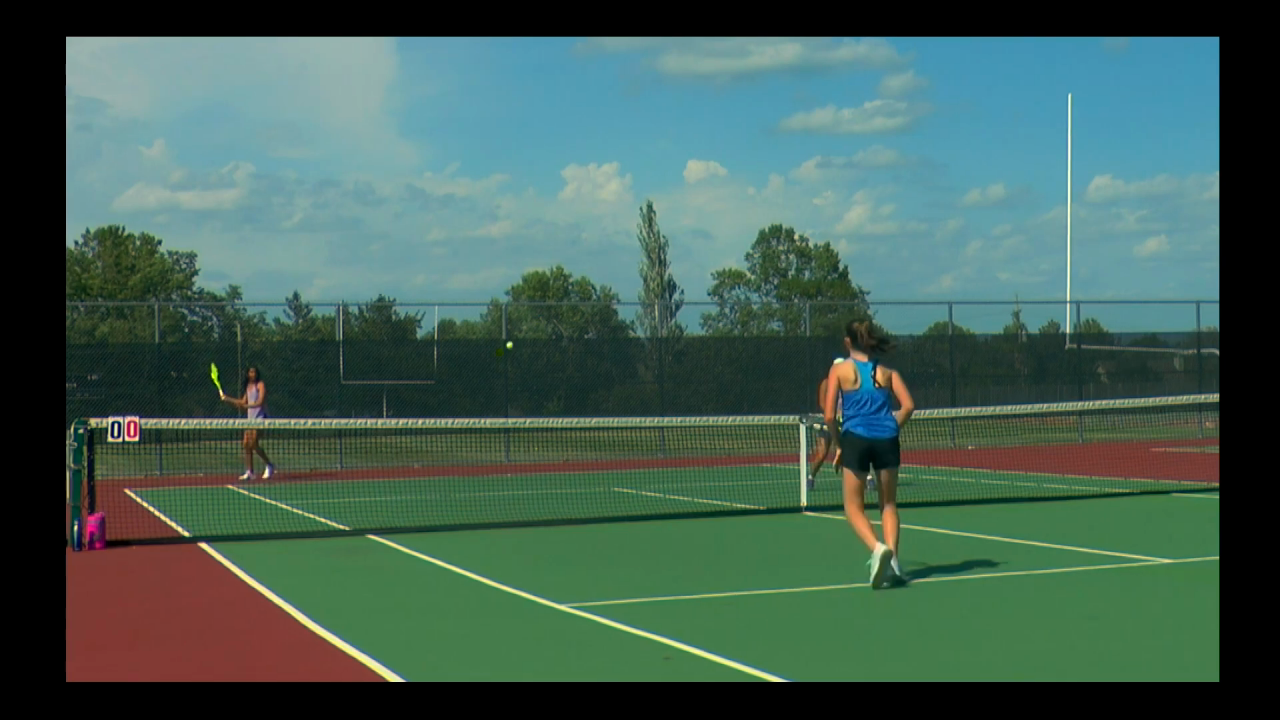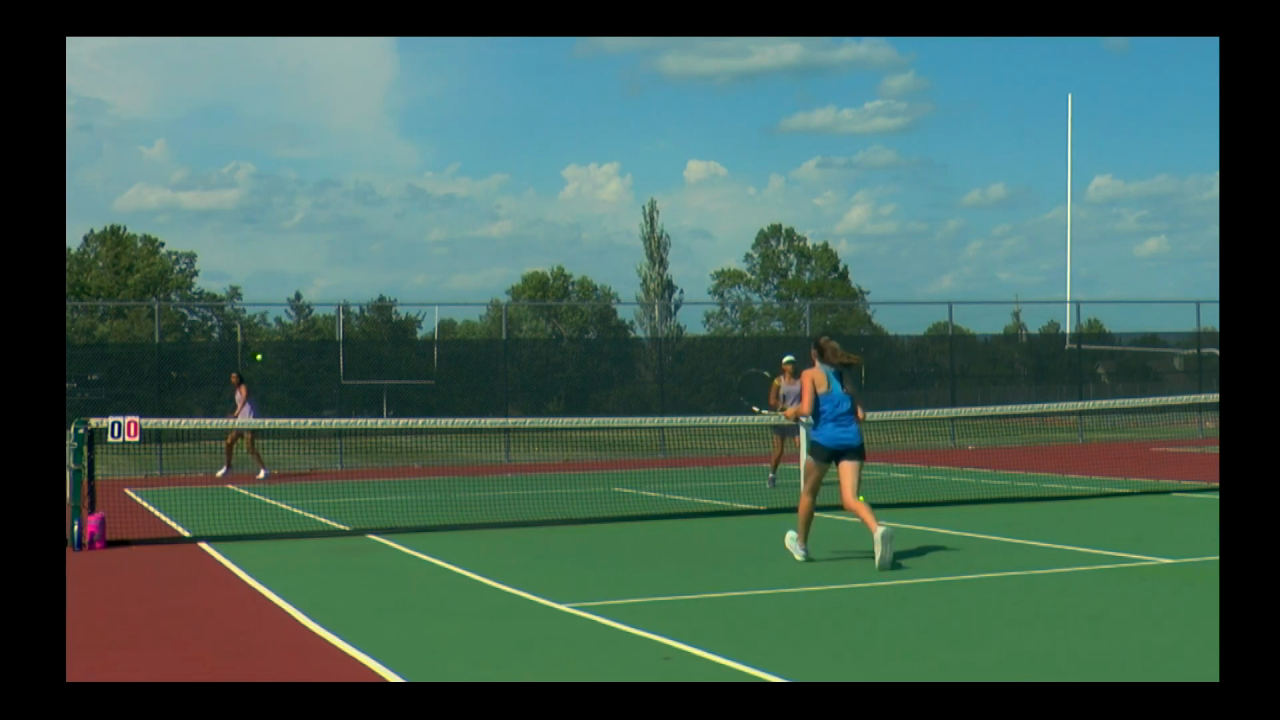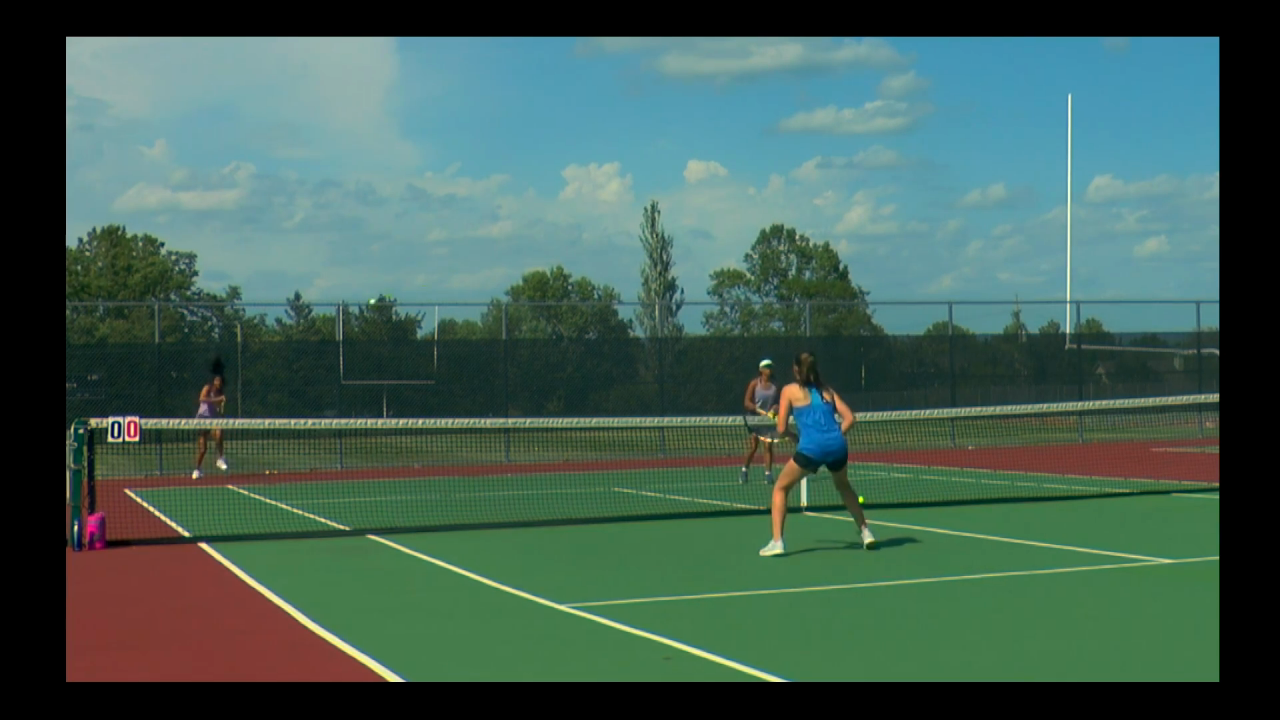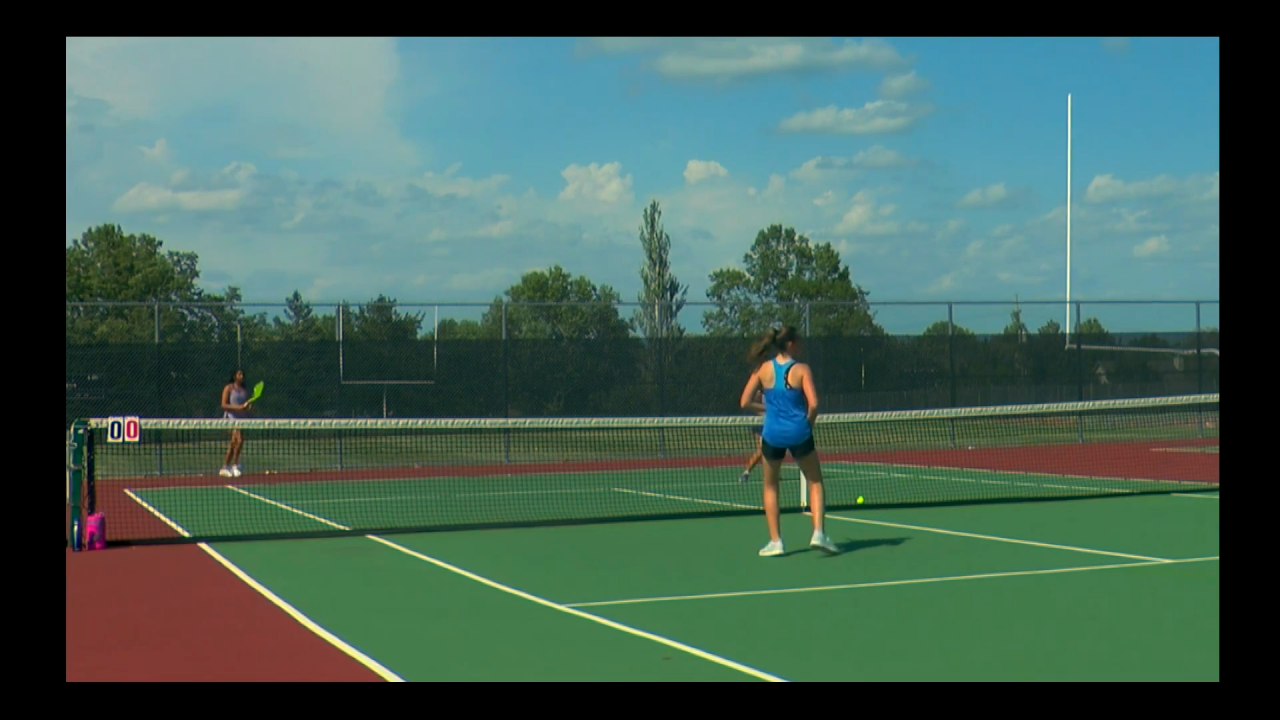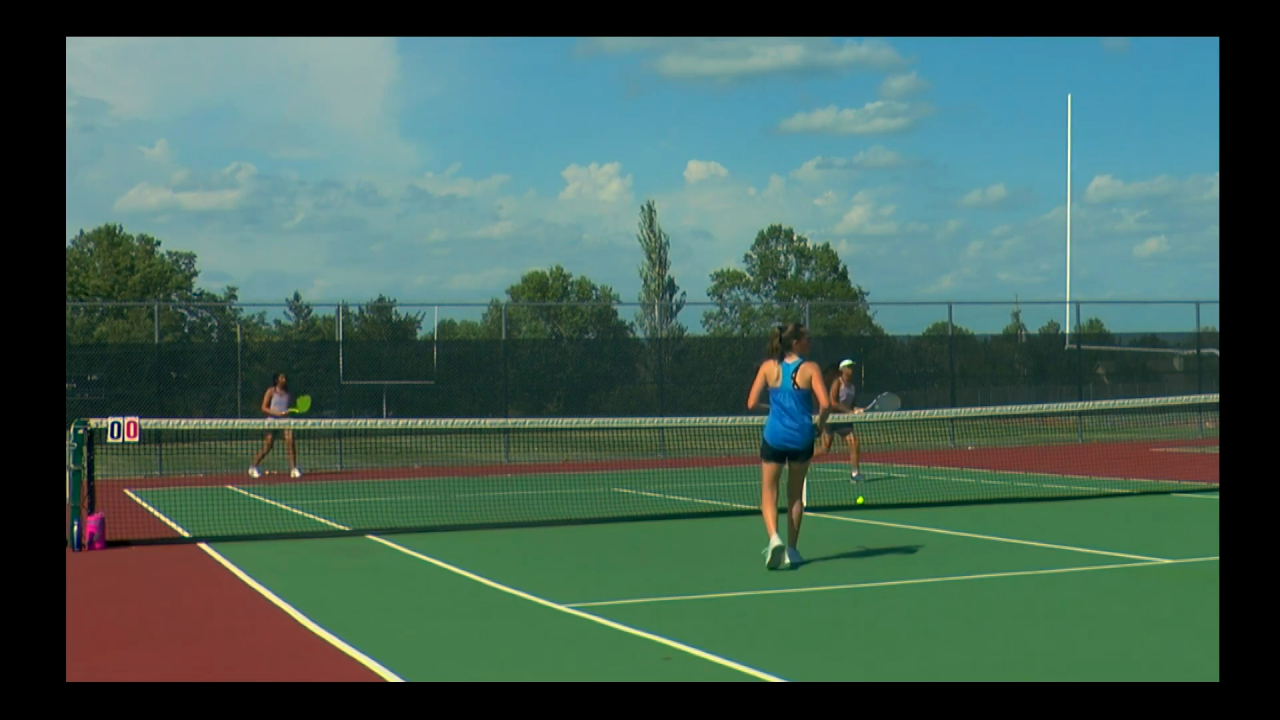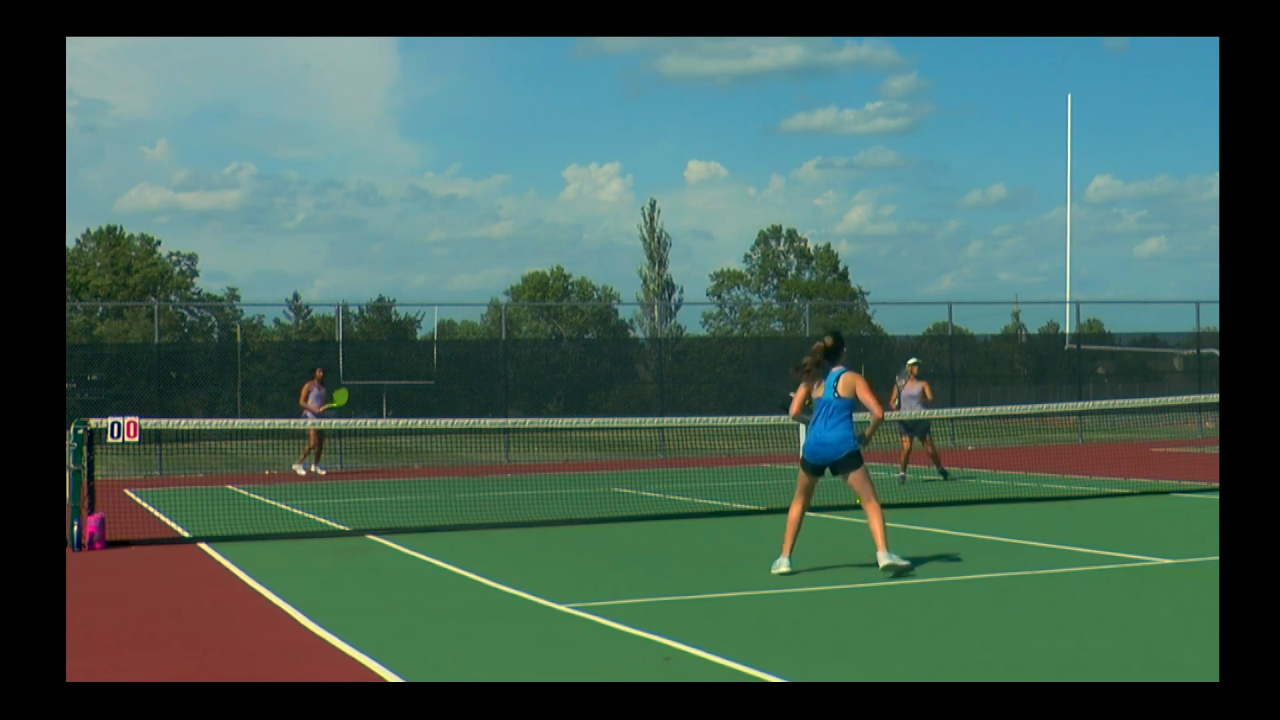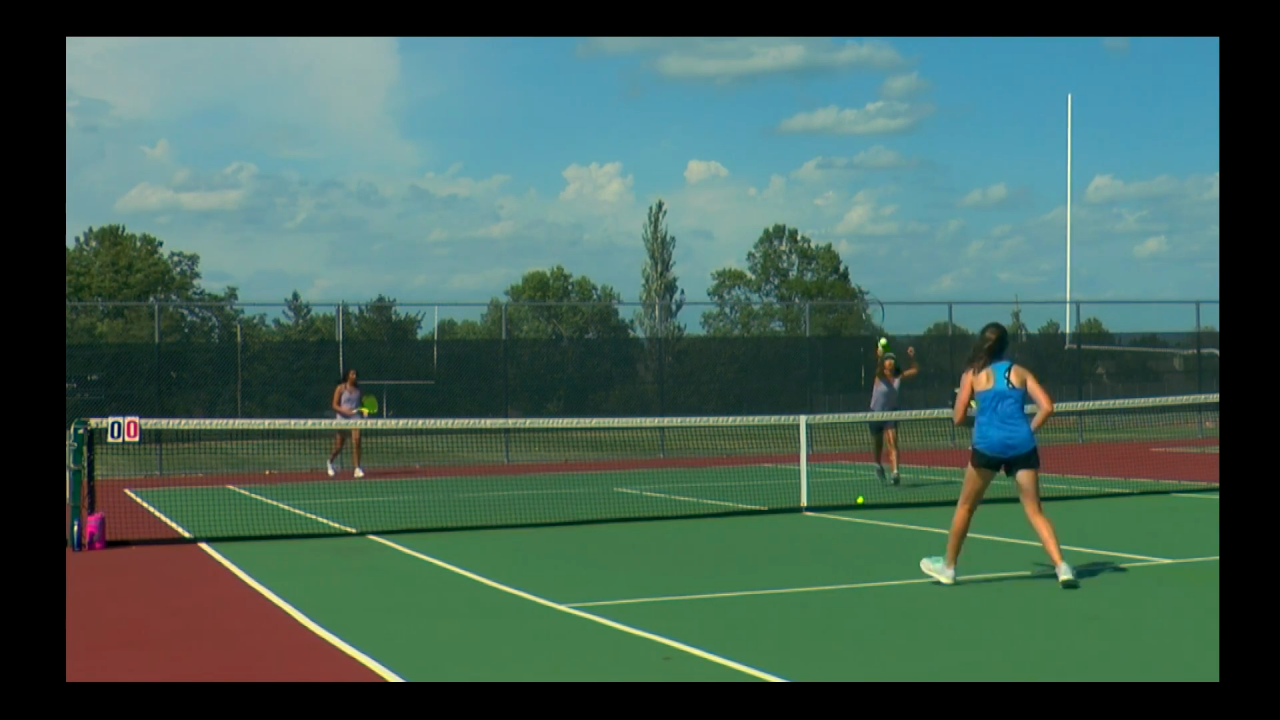
dt=0.7s
person 1, frame 1
left shoulder: (839, 369)
right shoulder: (888, 370)
left elbow: (829, 415)
right elbow: (908, 406)
left wrist: (838, 441)
left hip: (857, 439)
right hip: (887, 439)
left knee: (854, 509)
right knee: (889, 504)
left ankle: (878, 549)
right ankle: (893, 560)
person 1, frame 2
left shoulder: (810, 375)
right shoulder: (844, 377)
left elbow: (807, 409)
right elbow: (860, 414)
left wrist: (793, 412)
left hip: (825, 439)
right hip: (852, 439)
left knee: (809, 492)
right knee: (851, 501)
left ankle: (801, 543)
right ankle: (878, 530)
person 1, frame 3
left shoulder: (790, 390)
right shoulder: (826, 389)
left elbow: (781, 428)
right elbow: (849, 418)
left wrist: (794, 436)
left hip: (811, 448)
right hip: (837, 446)
left knee: (780, 488)
right knee: (843, 486)
left ankle: (777, 542)
right ankle: (865, 533)
person 1, frame 4
left shoulder: (763, 368)
right shoulder: (802, 370)
left elbow: (745, 402)
right elbow: (813, 404)
right wrist: (809, 420)
left hip: (772, 433)
right hip: (799, 433)
left knee: (770, 487)
right knee: (815, 483)
left ankle: (775, 542)
right ankle: (818, 531)
person 1, frame 5
left shoulder: (768, 367)
right shoulder: (810, 368)
left elbow: (751, 404)
right elbow: (825, 404)
right wrist: (820, 425)
left hip: (774, 436)
right hip: (802, 436)
left knee: (770, 495)
right knee: (795, 495)
left ankle: (774, 539)
right ankle: (791, 551)
person 1, frame 6
left shoulder: (812, 376)
right shoulder: (855, 379)
left elbow: (794, 413)
right elbow: (878, 413)
right wrist: (867, 434)
left hip: (815, 448)
right hip: (845, 449)
left knee: (799, 502)
right knee: (872, 505)
left ankle: (784, 559)
right ankle: (884, 554)
person 1, frame 7
left shoulder: (972, 374)
right shoulder: (1021, 372)
left elbow: (958, 419)
right elbow: (1047, 406)
right wrist: (1028, 431)
left hip: (988, 444)
right hip: (1022, 444)
left knee: (966, 505)
right knee: (1035, 512)
left ankle: (947, 566)
right ankle: (1062, 567)
